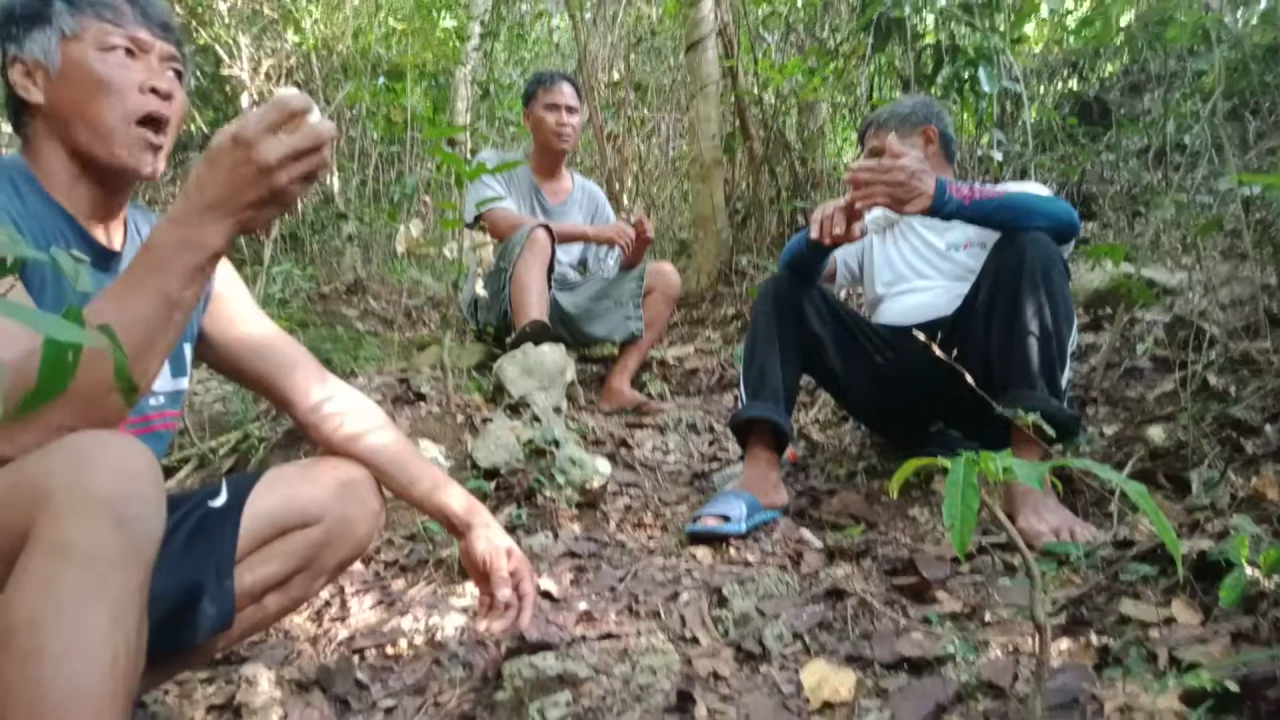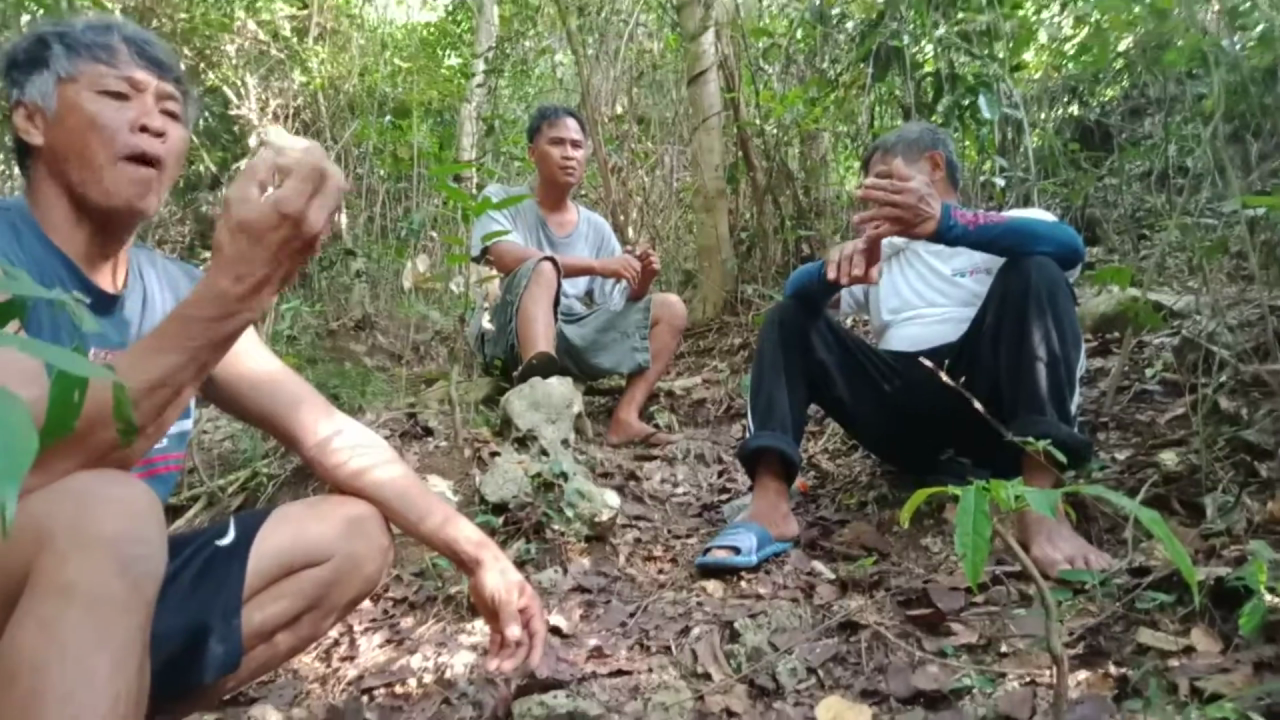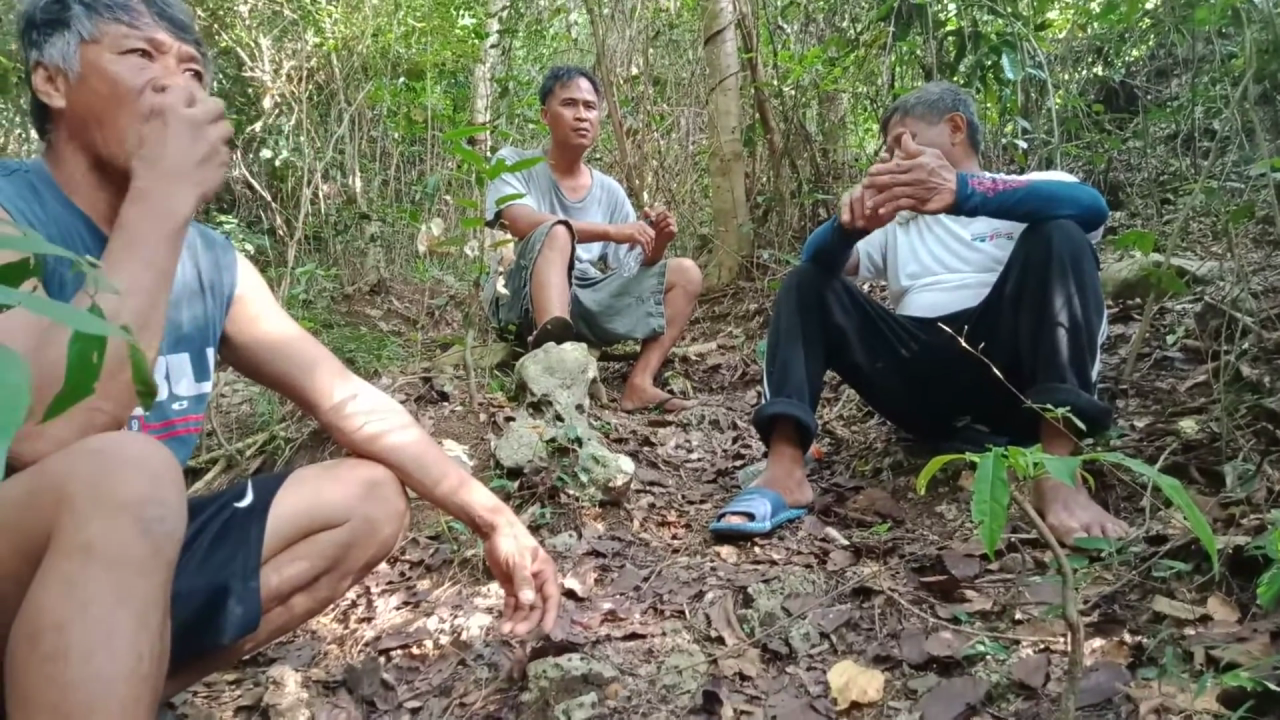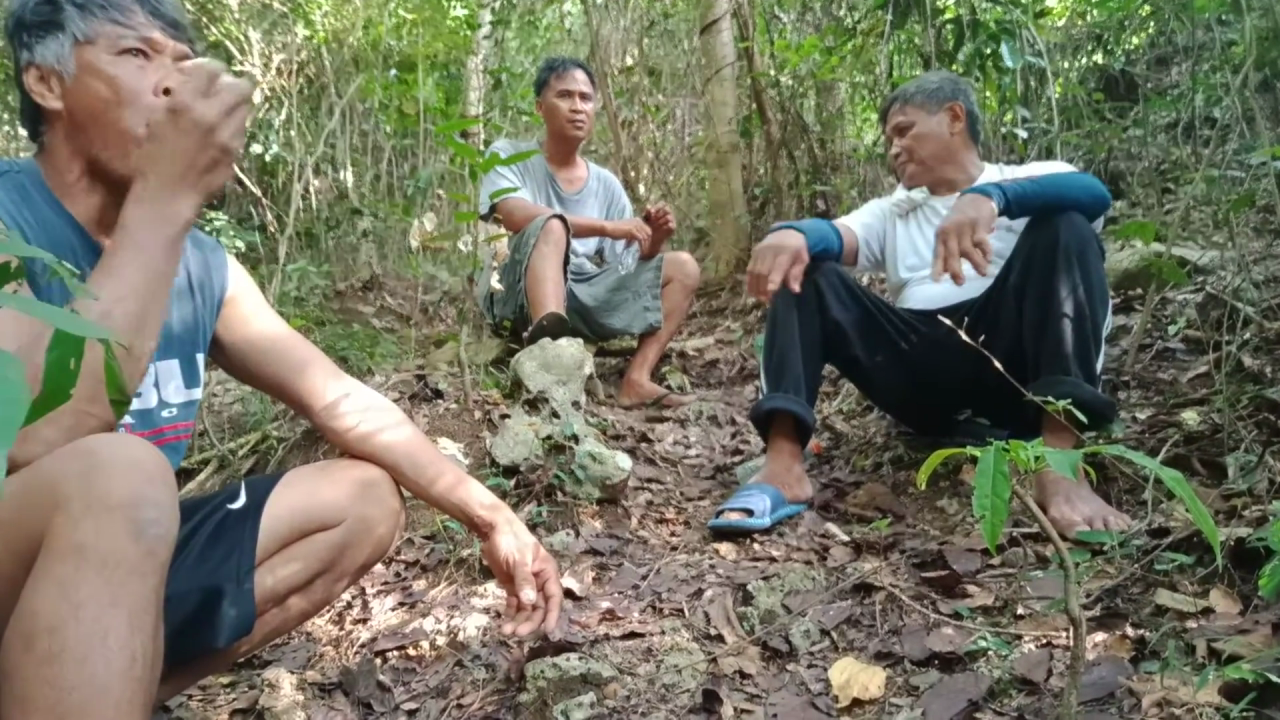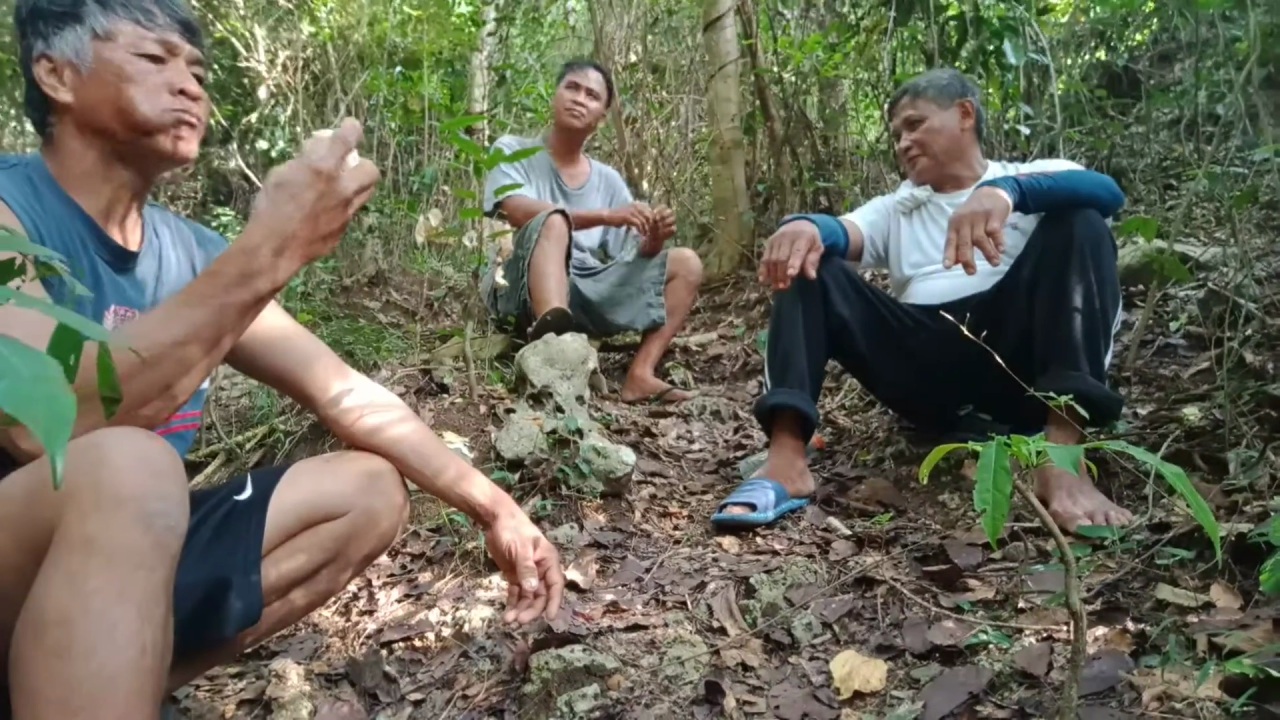
dt=1s
person 1, frame 1
left shoulder: (188, 261)
left elbow: (322, 395)
left wrist: (465, 516)
right wrist: (208, 221)
left hip: (105, 553)
left knee: (346, 494)
right knee: (106, 468)
person 1, frame 2
left shoulder: (177, 290)
left elbow: (328, 432)
left wrist: (473, 549)
right wrist: (237, 288)
left hip: (113, 590)
left knee: (353, 533)
right knee: (109, 508)
person 1, frame 3
left shoulder: (209, 263)
left elbow: (349, 400)
left wrist: (491, 517)
right wrist: (161, 202)
left knee: (369, 499)
right knee: (121, 474)
person 1, frame 4
left shoulder: (202, 266)
left elbow: (340, 400)
left wrist: (487, 515)
right wrist: (167, 196)
left hip: (118, 565)
left knee: (364, 501)
right knee: (114, 474)
person 1, frame 5
left shoulder: (193, 252)
left elbow: (344, 391)
left wrist: (490, 504)
right wrist: (266, 253)
left hip: (128, 553)
left knee: (370, 489)
right knee: (127, 465)
person 2, frame 1
left shoulder: (1004, 203)
right shoulder: (876, 229)
left elbow: (1063, 220)
right elbow: (795, 267)
left wrist: (938, 197)
right wrist: (820, 234)
left hip: (981, 373)
right hip: (897, 387)
left knee: (1027, 247)
right knee: (783, 291)
left ankle: (1027, 478)
right ankle: (760, 474)
person 2, frame 2
left shoulder: (1008, 232)
right shoulder: (882, 255)
left elbow: (1068, 245)
right elbow: (797, 293)
left wrist: (942, 222)
right wrist: (838, 267)
left hip: (988, 400)
right hip: (905, 417)
left knee: (1032, 272)
right knee: (788, 319)
left ankle: (1039, 506)
right ankle: (770, 504)
person 2, frame 3
left shoulder: (1031, 191)
right shoulder: (897, 220)
left elbow: (1090, 206)
right elbow: (816, 258)
left wrist: (960, 191)
right wrist: (849, 220)
left hip: (1007, 367)
right hip: (923, 382)
left knee: (1056, 236)
right knee: (806, 283)
left ankle: (1058, 473)
right ankle: (784, 469)
person 2, frame 4
left shoulder: (1029, 181)
right shoulder: (892, 212)
left elbow: (1092, 193)
right elbow: (833, 237)
left wrist: (987, 197)
right wrist: (792, 234)
left hip: (1011, 358)
right hip: (924, 375)
left knee: (1061, 225)
right knee: (802, 272)
left ankle: (1059, 465)
right ankle: (783, 464)
person 2, frame 5
left shoulder: (1035, 178)
right shoulder: (896, 208)
left elbow: (1105, 192)
right elbow: (844, 234)
left wrist: (1003, 191)
right wrist: (805, 226)
left hip: (1017, 354)
right hip: (926, 371)
left knee: (1077, 220)
right knee: (808, 263)
left ankle: (1061, 458)
right ankle: (786, 458)
person 3, frame 1
left shoulder: (591, 195)
right shoulder: (494, 166)
left elbow: (613, 277)
right elbow: (501, 225)
left wrist: (634, 252)
right wrist: (590, 232)
left hip: (566, 304)
right hip: (501, 302)
left knee: (664, 277)
right knee: (537, 234)
left ankle: (617, 386)
right ankle: (530, 347)
person 3, frame 2
left shoulder: (597, 227)
right shoulder: (501, 200)
left elbow: (620, 308)
right elbow: (507, 258)
left wrist: (640, 283)
right wrist: (597, 265)
left hip: (573, 337)
right hip: (509, 335)
left knee: (670, 308)
right knee: (543, 267)
left ankle: (625, 418)
right ankle: (537, 381)
person 3, frame 3
left shoulder: (610, 191)
right shoulder: (513, 163)
left elbow: (635, 270)
right elbow: (520, 222)
left wrist: (655, 245)
right wrist: (611, 231)
left hip: (588, 302)
right hip: (522, 300)
left knee: (685, 273)
right knee: (557, 231)
left ankle: (639, 384)
person 3, frame 4
left shoulder: (607, 184)
right shoulder: (508, 155)
left elbow: (630, 267)
right elbow: (516, 216)
left wrist: (652, 242)
right wrist: (606, 227)
left hip: (584, 295)
right hip: (516, 295)
left knee: (682, 267)
right knee: (552, 225)
left ankle: (636, 380)
right ankle: (547, 342)
person 3, frame 5
left shoulder: (609, 180)
right shoulder: (514, 150)
left elbow: (635, 253)
right elbow: (518, 212)
left wrist: (654, 237)
right wrist: (607, 215)
left hip: (588, 290)
right hip: (520, 290)
left knee: (685, 263)
right knee: (554, 220)
left ankle: (640, 374)
right ankle: (551, 338)
